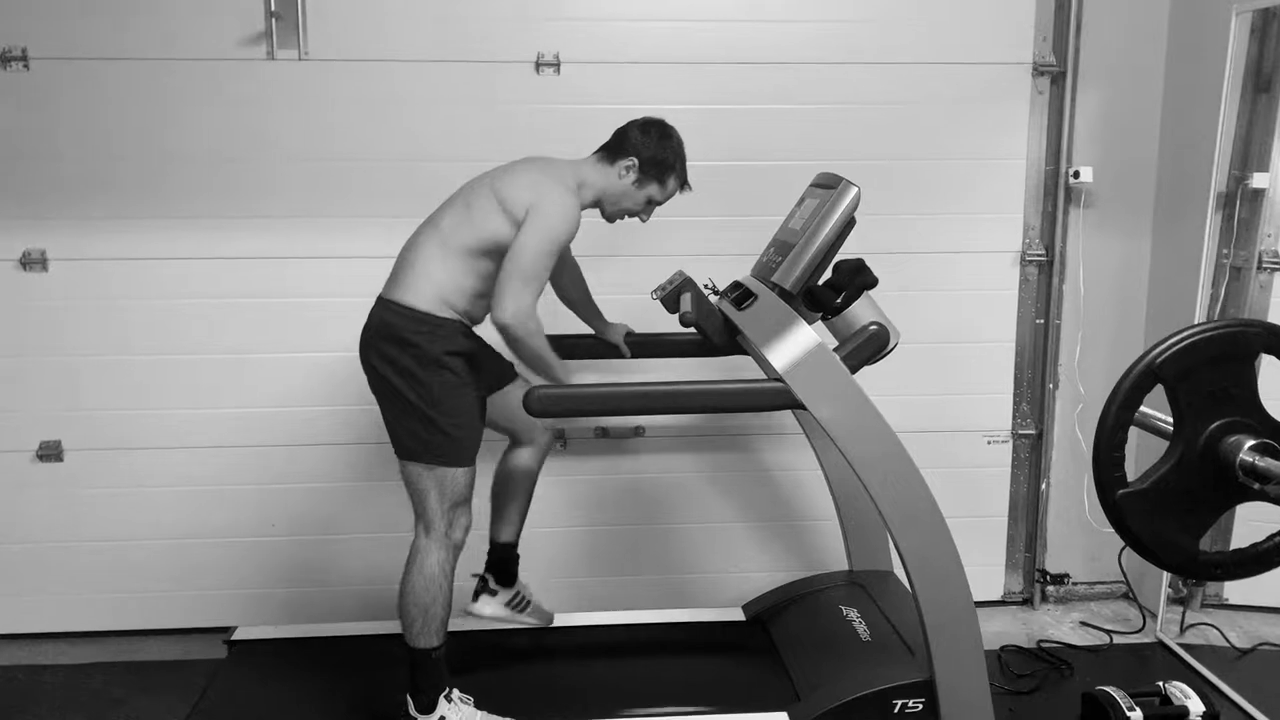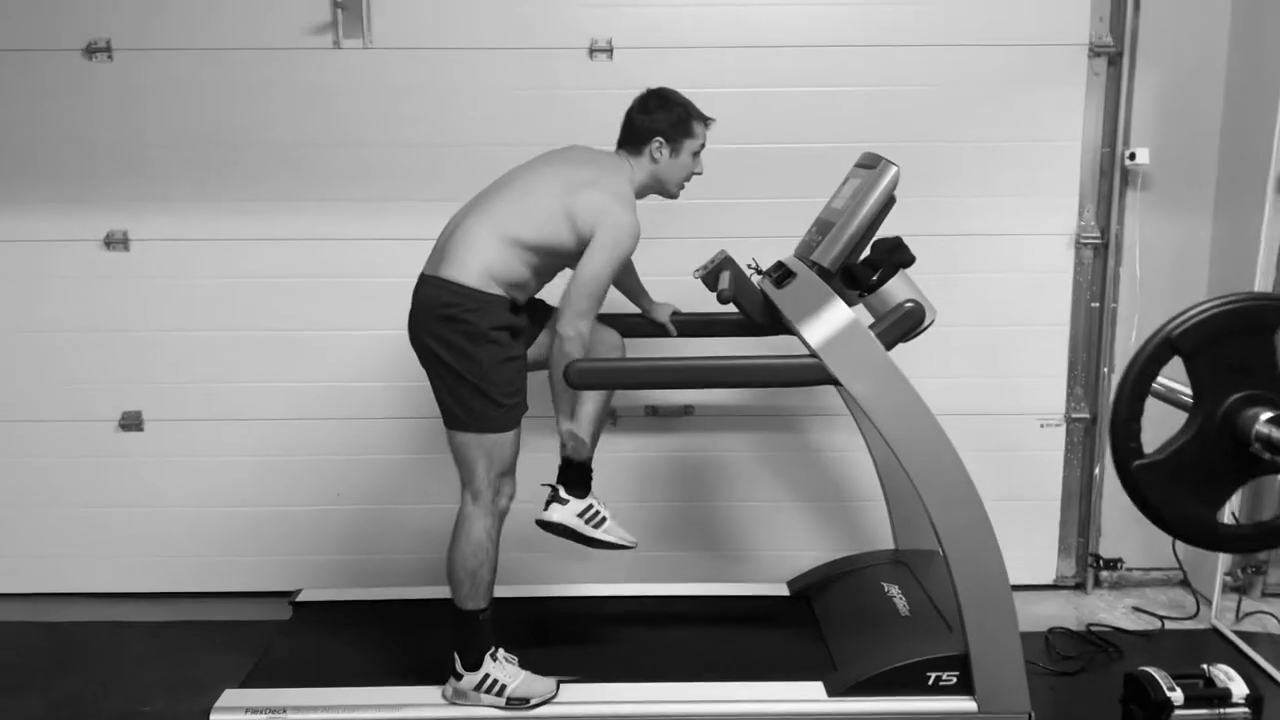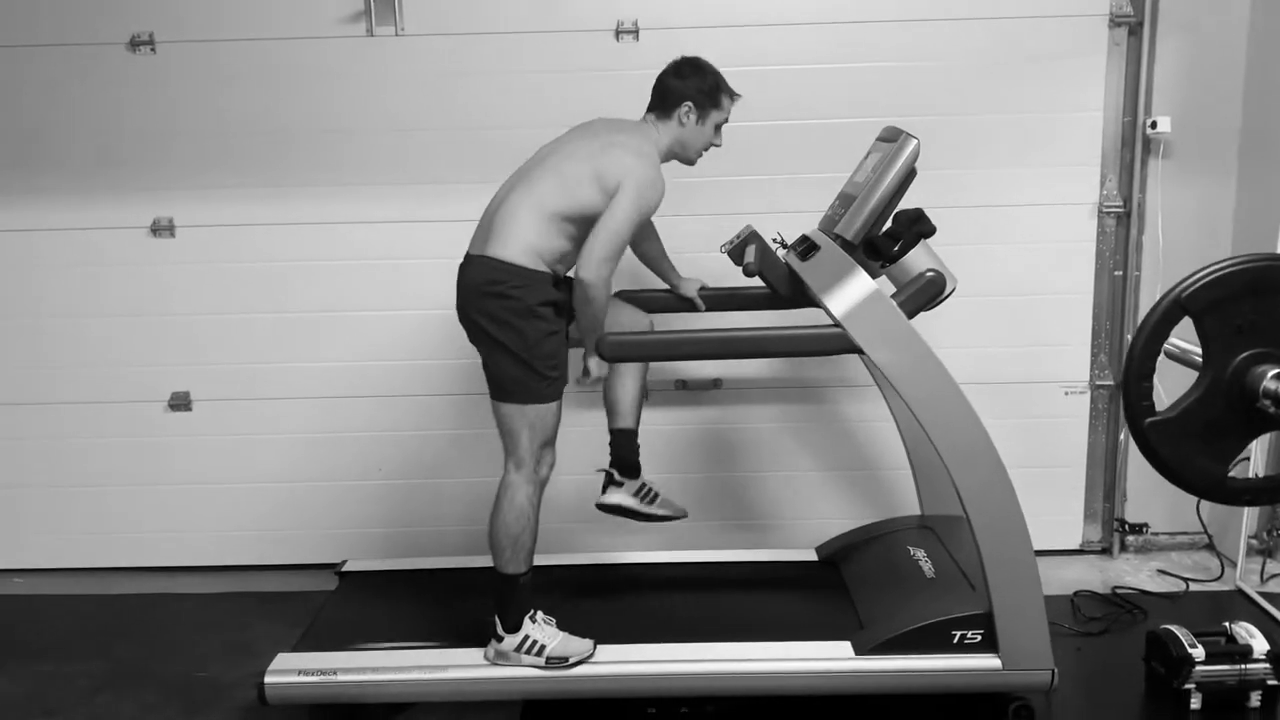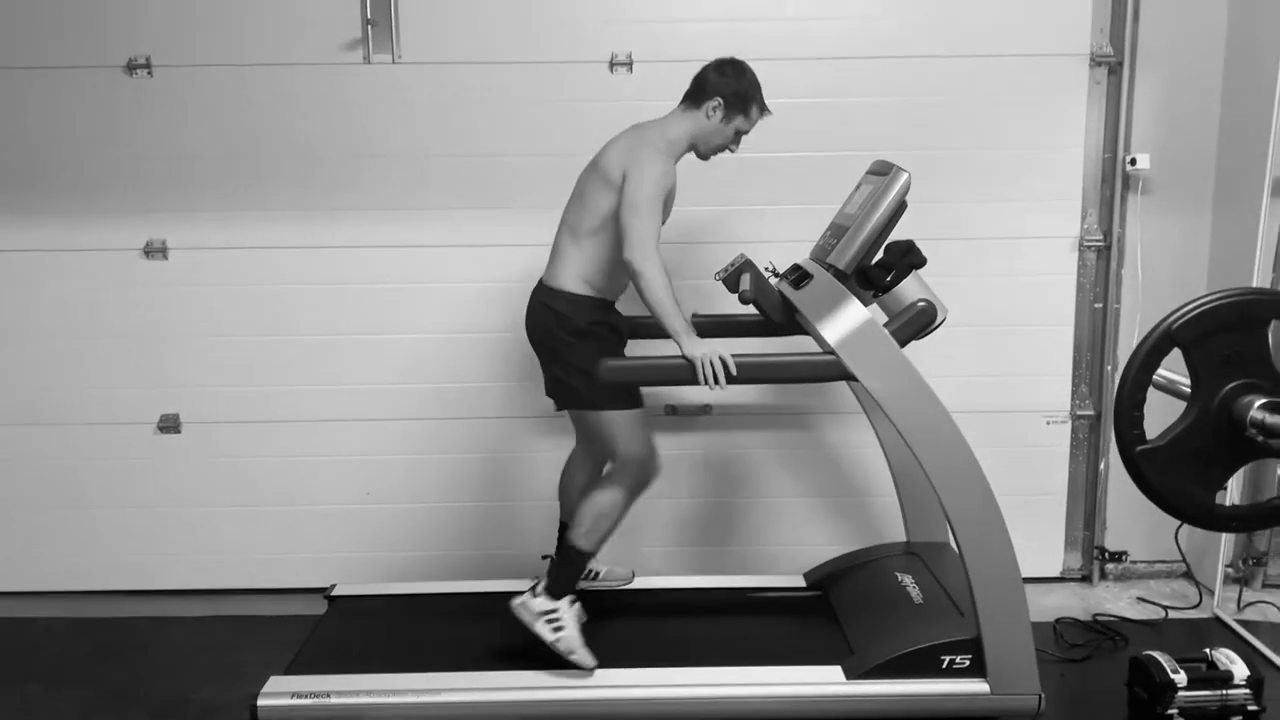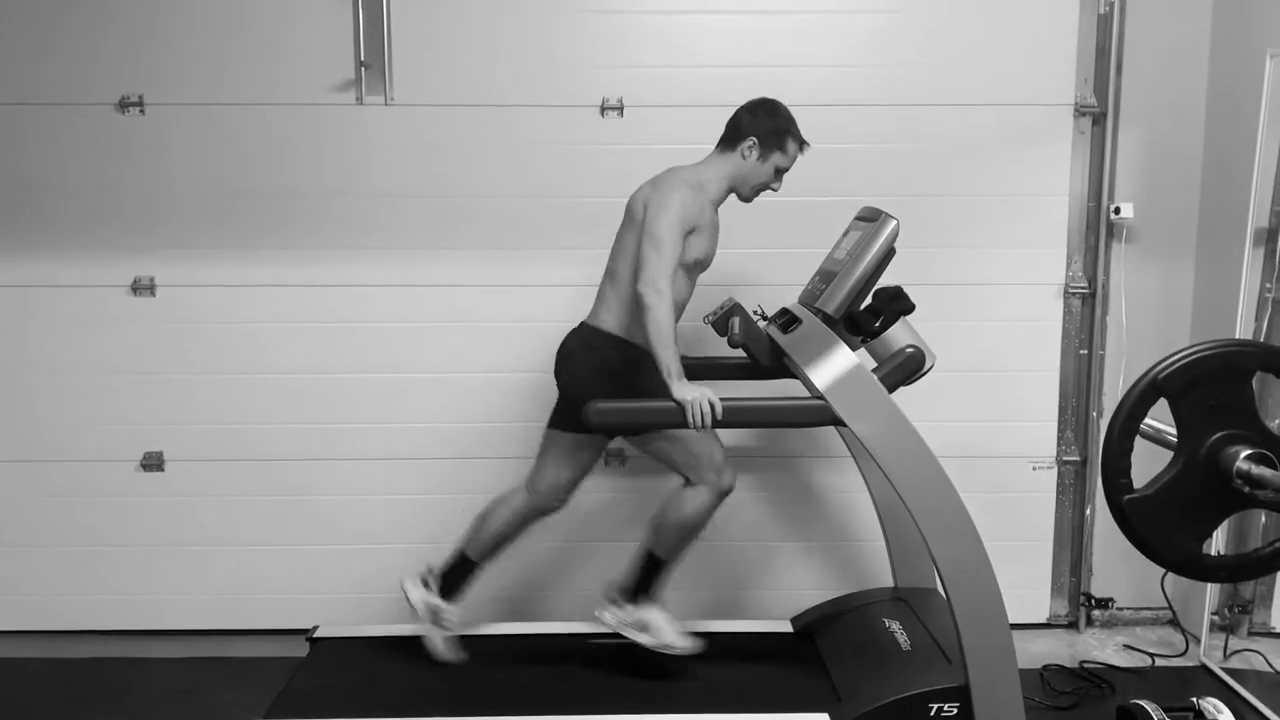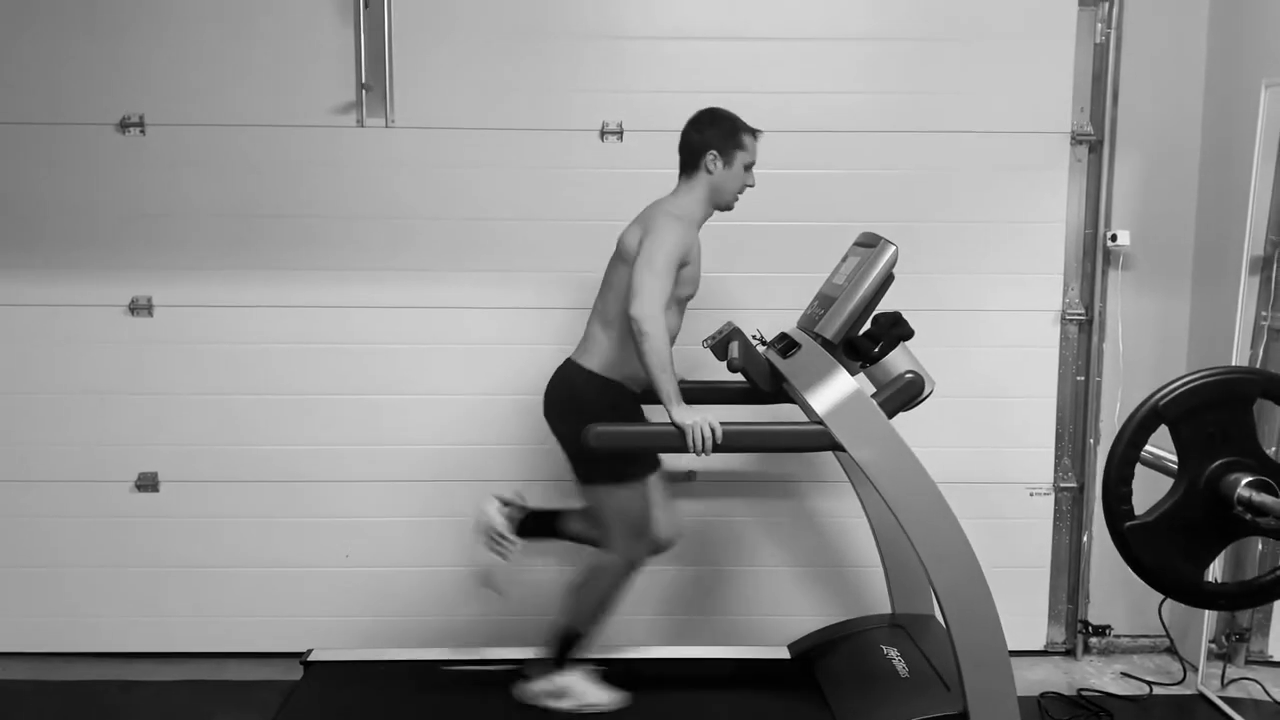
dt=0.7s
person 1, frame 1
left shoulder: (550, 184)
right shoulder: (557, 199)
left elbow: (559, 263)
right elbow: (511, 312)
left wrist: (603, 327)
right wrist: (568, 382)
left hip: (438, 333)
right hip: (414, 340)
left knee: (533, 430)
right knee: (444, 528)
left ankle: (499, 583)
person 1, frame 2
left shoulder: (589, 165)
right shoulder: (621, 212)
right elbow: (569, 325)
left wrist: (648, 306)
right wrist: (570, 421)
left hip: (466, 300)
right hip: (462, 314)
left knee: (606, 345)
right knee: (489, 496)
left ankle: (571, 496)
right ankle: (473, 668)
person 1, frame 3
left shoulder: (615, 137)
right shoulder: (644, 172)
right elbow: (592, 272)
left wrist: (676, 281)
right wrist: (595, 352)
left hip: (504, 275)
right hip: (508, 291)
left knee: (635, 325)
right knee: (531, 464)
left ankle: (624, 478)
right ankle: (513, 630)
person 1, frame 4
left shoulder: (651, 146)
right shoulder: (652, 157)
right elbow: (637, 256)
left wrist: (673, 314)
right wrist: (687, 340)
left hip: (578, 312)
right hip: (569, 317)
left knee: (599, 447)
right knee: (634, 464)
left ankle: (569, 568)
right ankle: (550, 599)
person 1, frame 5
left shoulder: (687, 193)
right shoulder: (683, 196)
right elbow: (649, 288)
left wrist: (667, 370)
right wrist: (677, 382)
left hip: (603, 356)
right hip: (608, 360)
left knee: (543, 493)
right knee: (714, 478)
left ankle: (441, 592)
right ankle: (633, 600)
person 1, frame 6
left shoulder: (677, 223)
right shoulder: (668, 226)
right elbow: (641, 312)
right wrist: (678, 407)
left hip: (606, 393)
right hip: (591, 397)
left knee: (653, 532)
right knee: (636, 541)
left ankle: (516, 520)
right ankle: (552, 672)
